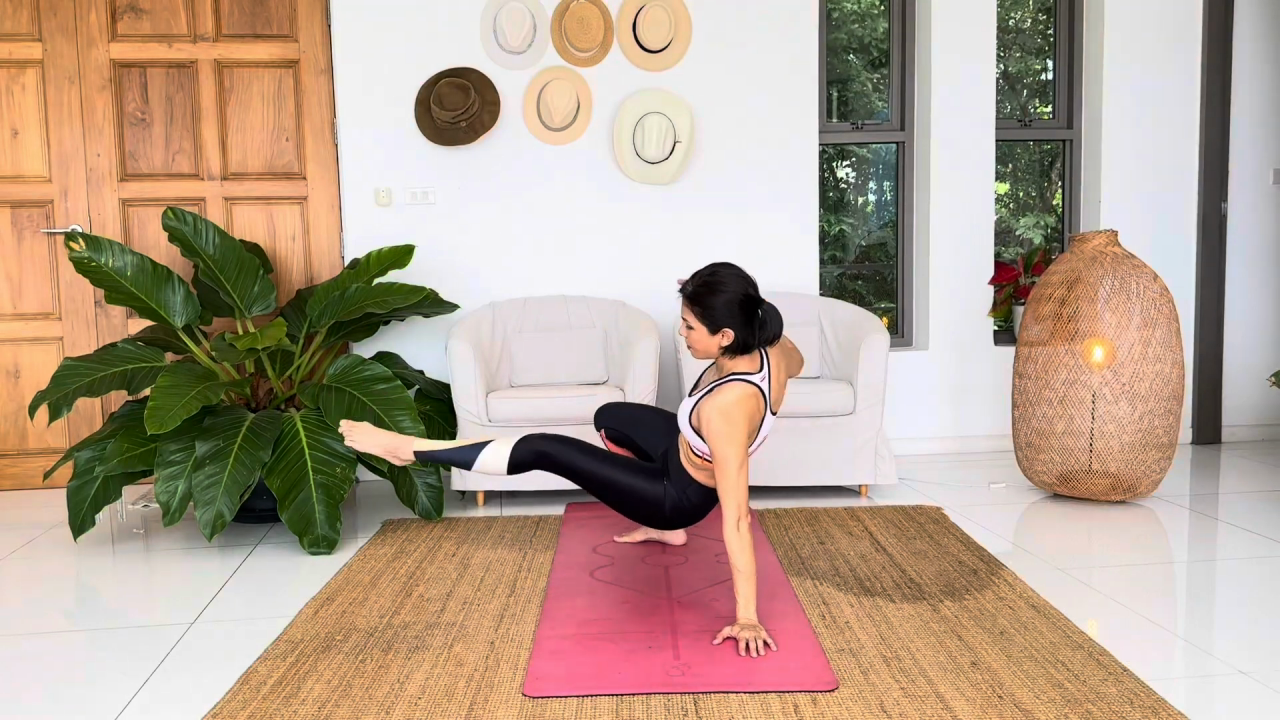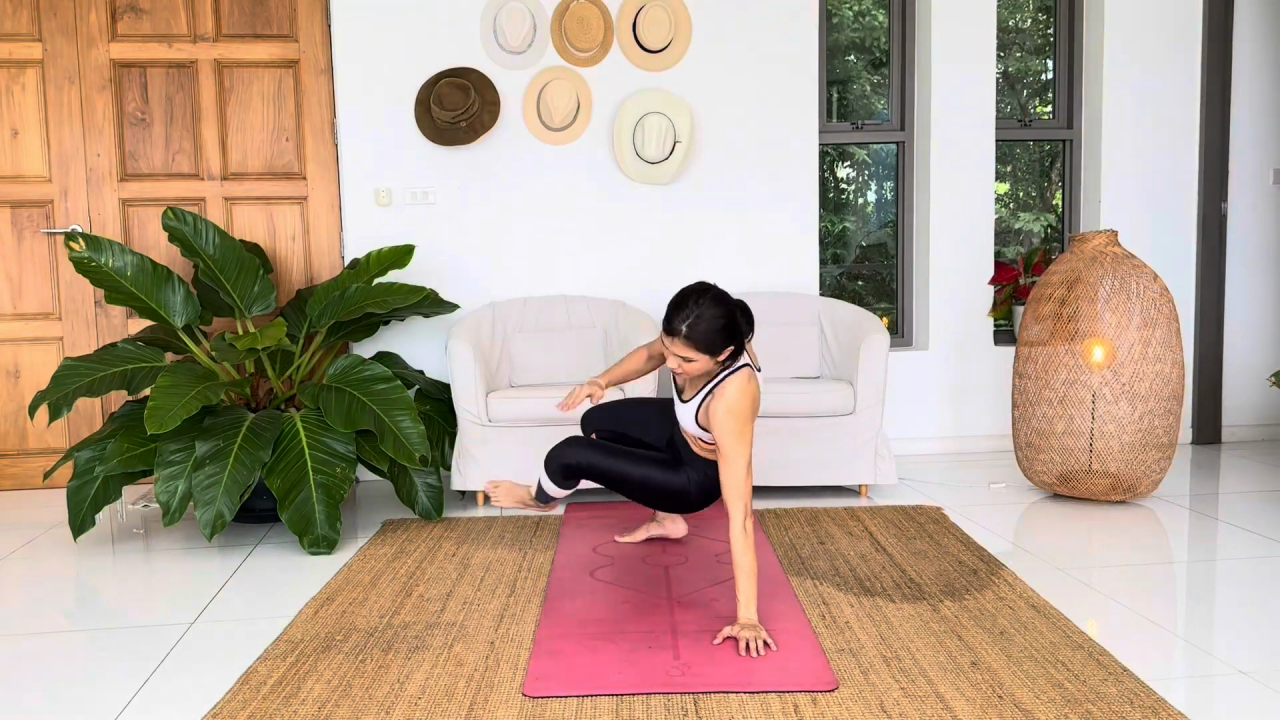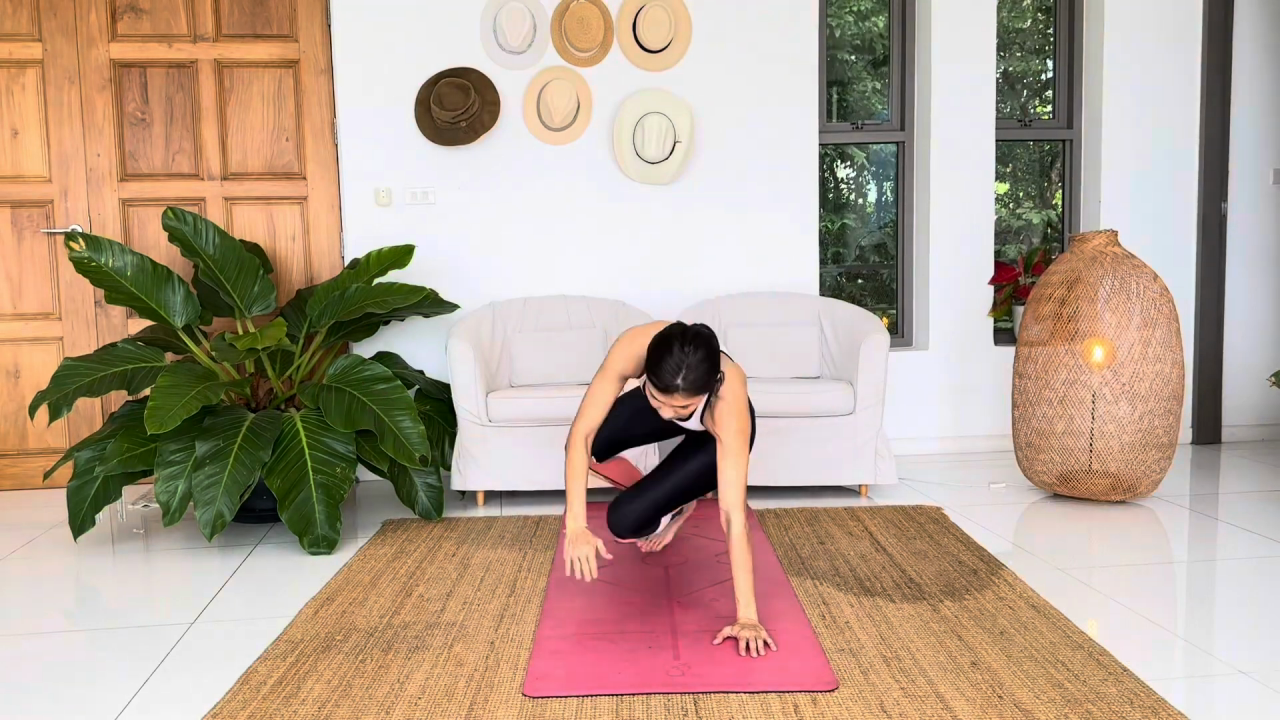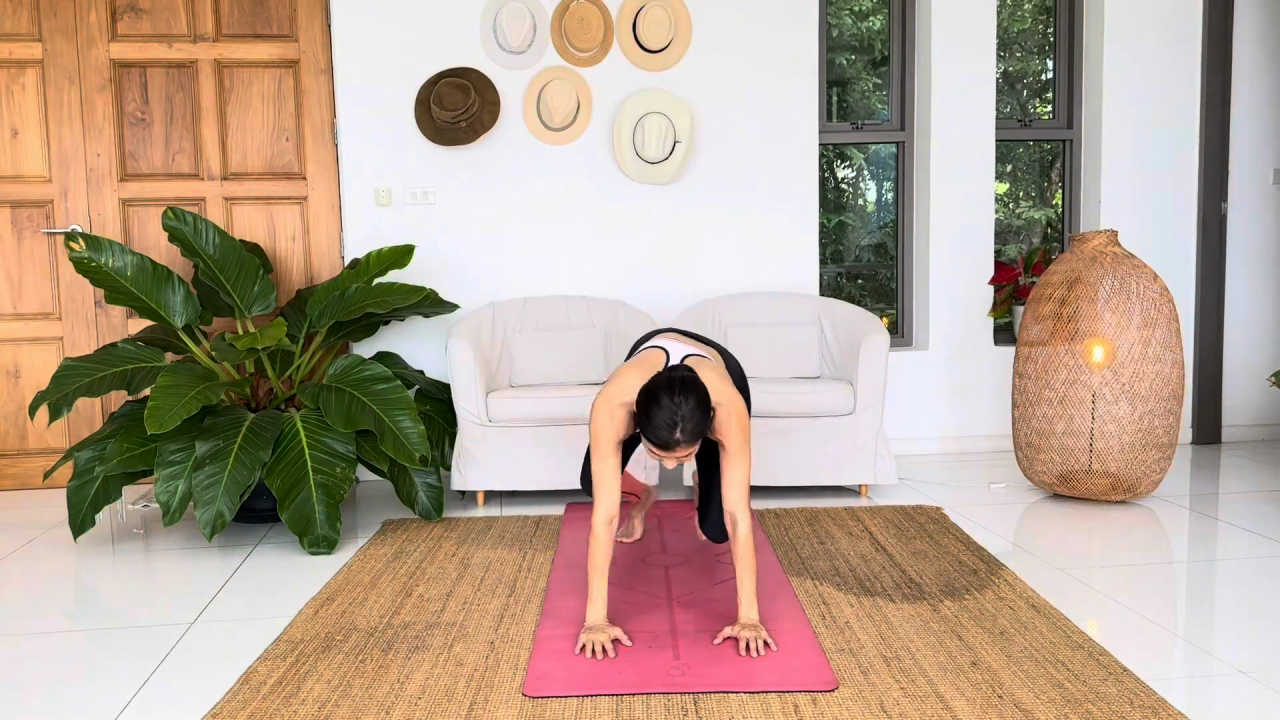
dt=0.2s
person 1, frame 1
left shoulder: (726, 407)
right shoulder: (766, 353)
left elbow: (735, 519)
right elbow: (795, 361)
left wrist: (746, 618)
right wrist: (721, 317)
left hip: (681, 492)
right hip: (682, 449)
left knee: (540, 448)
right knee: (608, 418)
left ankle: (416, 449)
right ankle: (664, 528)
person 1, frame 2
left shoulder: (734, 398)
left elbow: (739, 514)
right elbow: (651, 353)
left wrist: (747, 618)
right wrist: (605, 381)
left hip: (697, 474)
right hip: (682, 430)
left knee: (567, 457)
right knee: (594, 422)
left ankle: (538, 496)
right ankle: (663, 520)
person 1, frame 3
left shoulder: (728, 399)
right shoulder: (635, 346)
left elbow: (733, 514)
right elbow: (581, 432)
left wrist: (747, 615)
right wrist: (576, 523)
left hip: (711, 437)
left knee: (623, 521)
left ankle: (675, 507)
right ankle: (661, 502)
person 1, frame 4
left shoulder: (726, 404)
right shoulder: (615, 402)
left elbow: (738, 516)
right elbow: (604, 516)
left wrist: (748, 616)
right wrist: (595, 617)
left knee: (719, 529)
right knee: (596, 484)
left ankle: (711, 497)
right ankle: (640, 499)
